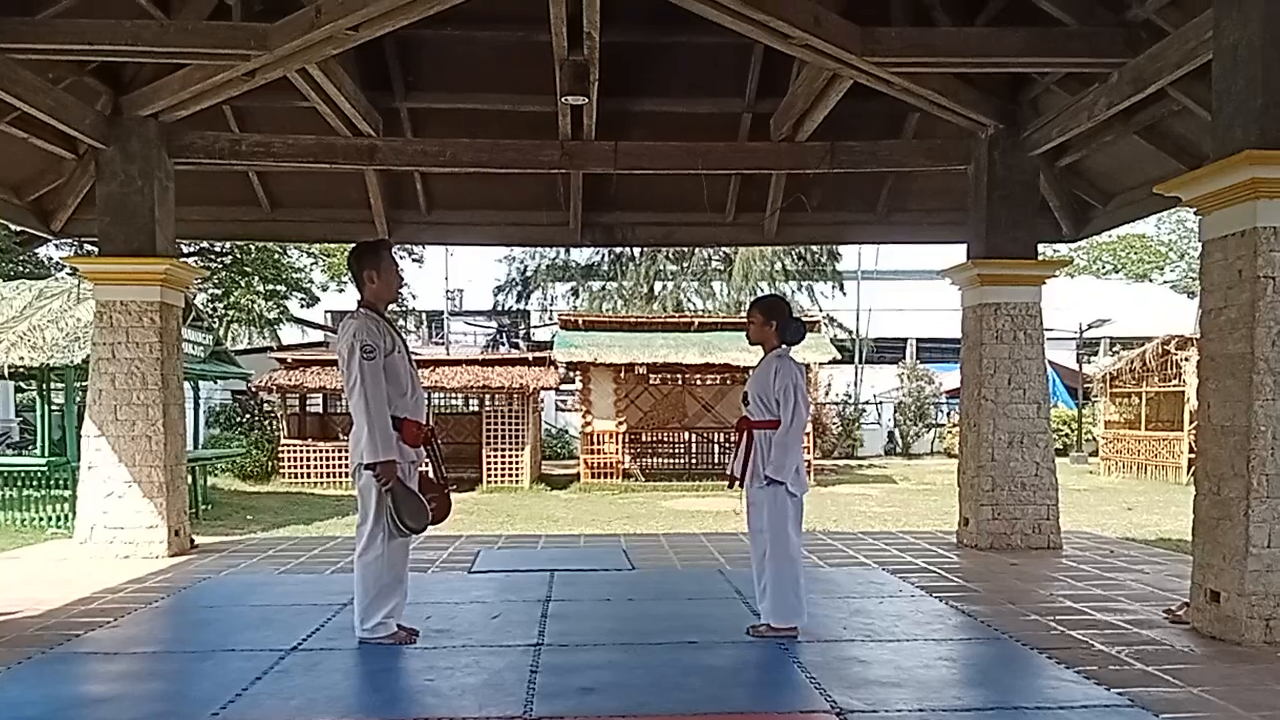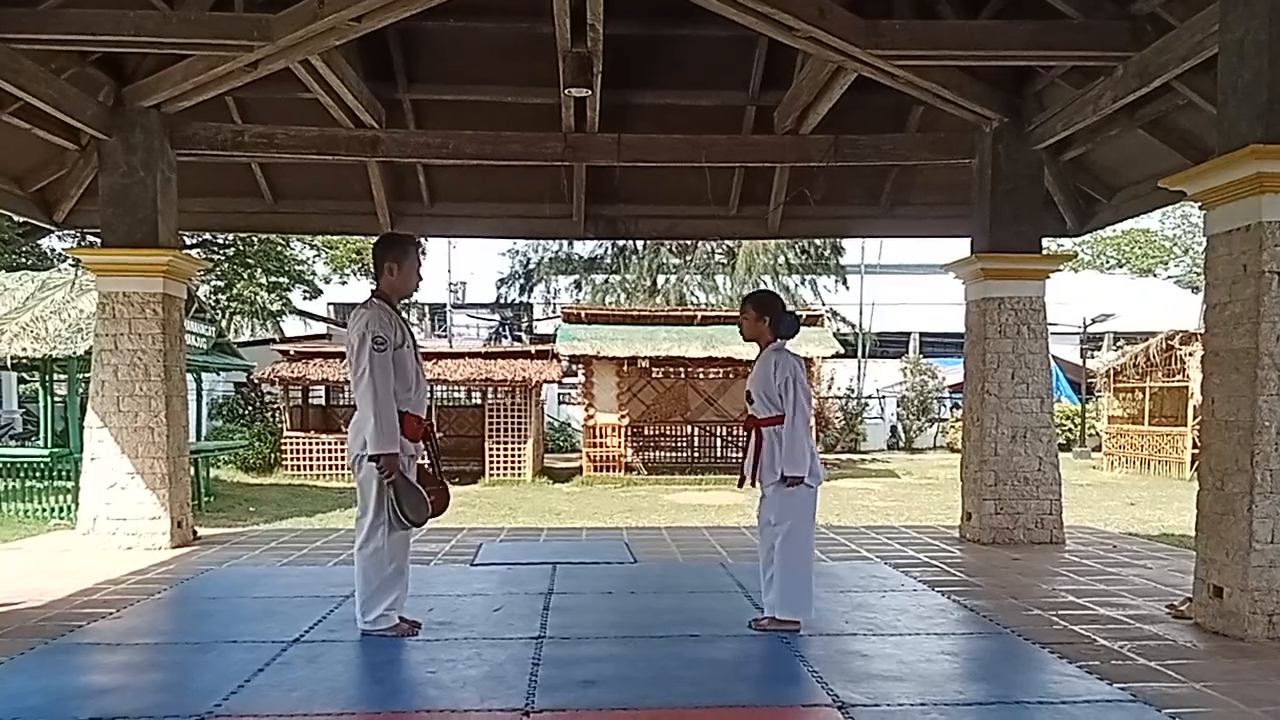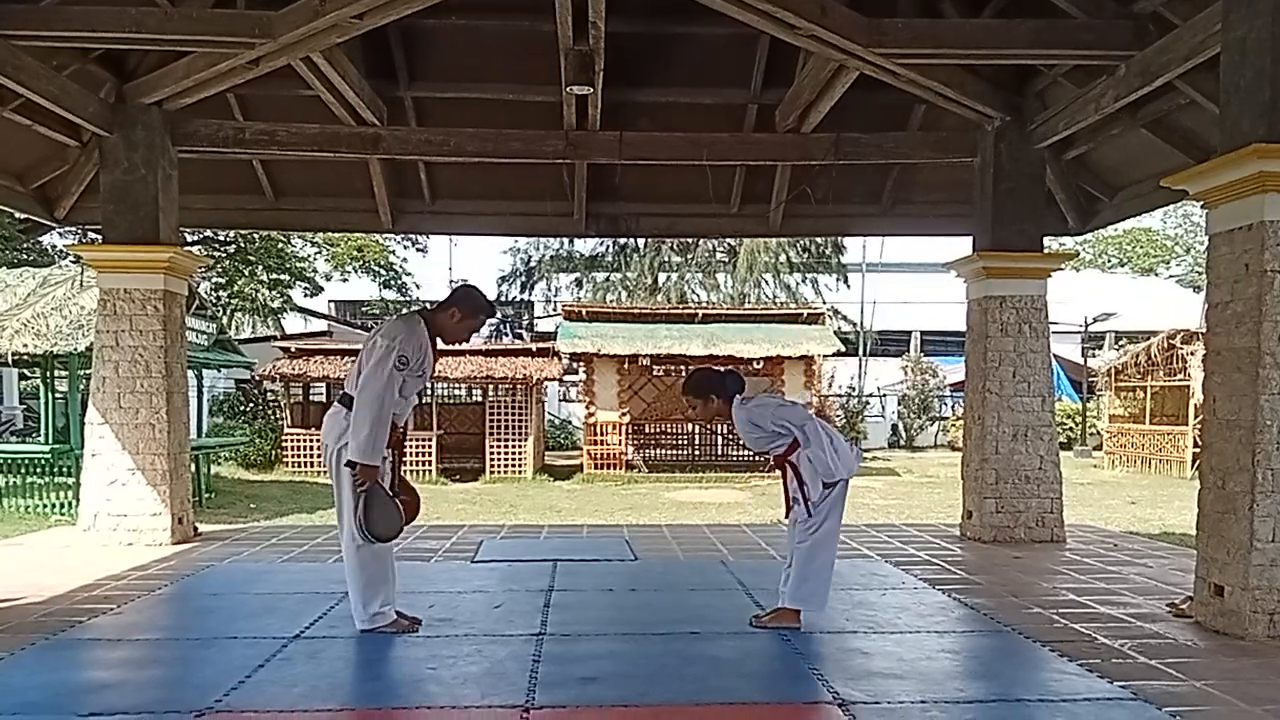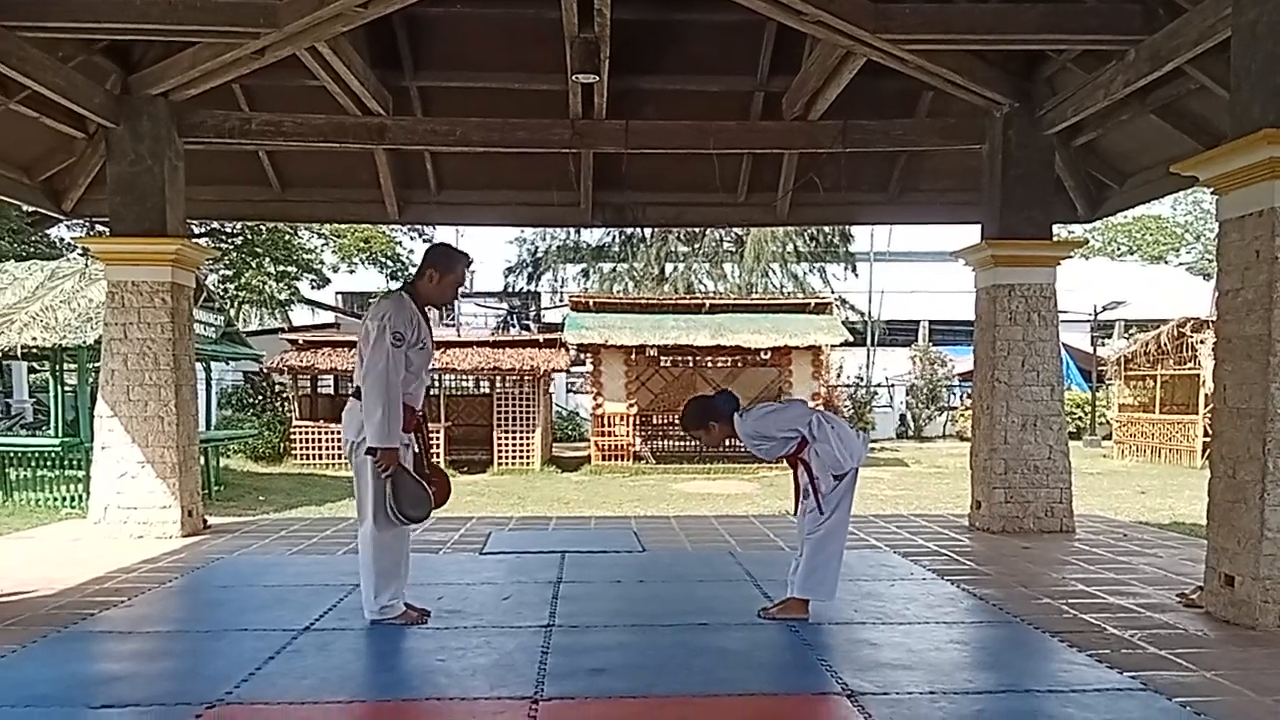
dt=0.5s
person 1, frame 1
left shoulder: (381, 326)
right shoulder: (361, 329)
right elbow: (368, 399)
right wrist: (383, 457)
left hip: (398, 446)
right hip: (382, 449)
left knee: (394, 536)
right knee: (379, 536)
left ankle: (384, 618)
right ankle: (373, 625)
person 1, frame 2
left shoulder: (391, 317)
right shoulder: (372, 320)
right elbow: (374, 391)
right wrist: (386, 450)
left hip: (398, 438)
right hip: (381, 440)
left knee: (395, 529)
right knee: (379, 530)
left ankle: (386, 611)
right ankle: (376, 618)
person 1, frame 3
left shoulder: (420, 336)
right shoulder: (405, 337)
right elbow: (374, 398)
left wrist: (377, 455)
right wrist: (367, 459)
left hip: (369, 436)
right hip: (353, 433)
right knee: (363, 527)
left ankle: (381, 607)
right ankle: (373, 614)
person 1, frame 4
left shoulder: (412, 313)
right shoulder: (394, 312)
right elbow: (380, 382)
left wrist: (398, 439)
right wrist: (386, 443)
left hip: (393, 428)
right hip: (376, 426)
left knee: (395, 515)
right knee: (381, 517)
left ankle: (392, 599)
right ankle: (383, 606)
person 2, frame 1
left shoulder: (785, 368)
right shoulder: (768, 365)
left elbow: (793, 423)
left wrist: (777, 470)
right wrist: (746, 469)
left hip: (775, 470)
right hip: (760, 468)
left knee: (779, 541)
right knee: (764, 540)
left ankle: (785, 619)
right ankle: (777, 615)
person 2, frame 2
left shoulder: (782, 362)
right shoulder: (767, 359)
left elbow: (798, 415)
left wrist: (795, 468)
left hip: (790, 463)
right hip: (774, 463)
left knee: (789, 536)
right knee: (773, 535)
left ankle: (788, 614)
right ankle: (780, 610)
person 2, frame 3
left shoulder: (748, 413)
right shoulder: (742, 410)
left elbow: (801, 421)
right elbow: (795, 413)
left wrist: (832, 466)
left hip: (822, 464)
right hip: (807, 467)
left knee: (811, 535)
right knee: (801, 534)
left ankle: (791, 611)
right ankle: (788, 605)
person 2, frame 4
left shoulder: (749, 427)
right shoulder: (746, 424)
left elbow: (802, 414)
right elbow: (794, 410)
left hip: (833, 456)
right hip: (824, 458)
left knee: (820, 528)
right knee: (811, 528)
left ankle: (799, 603)
right ankle: (797, 596)
